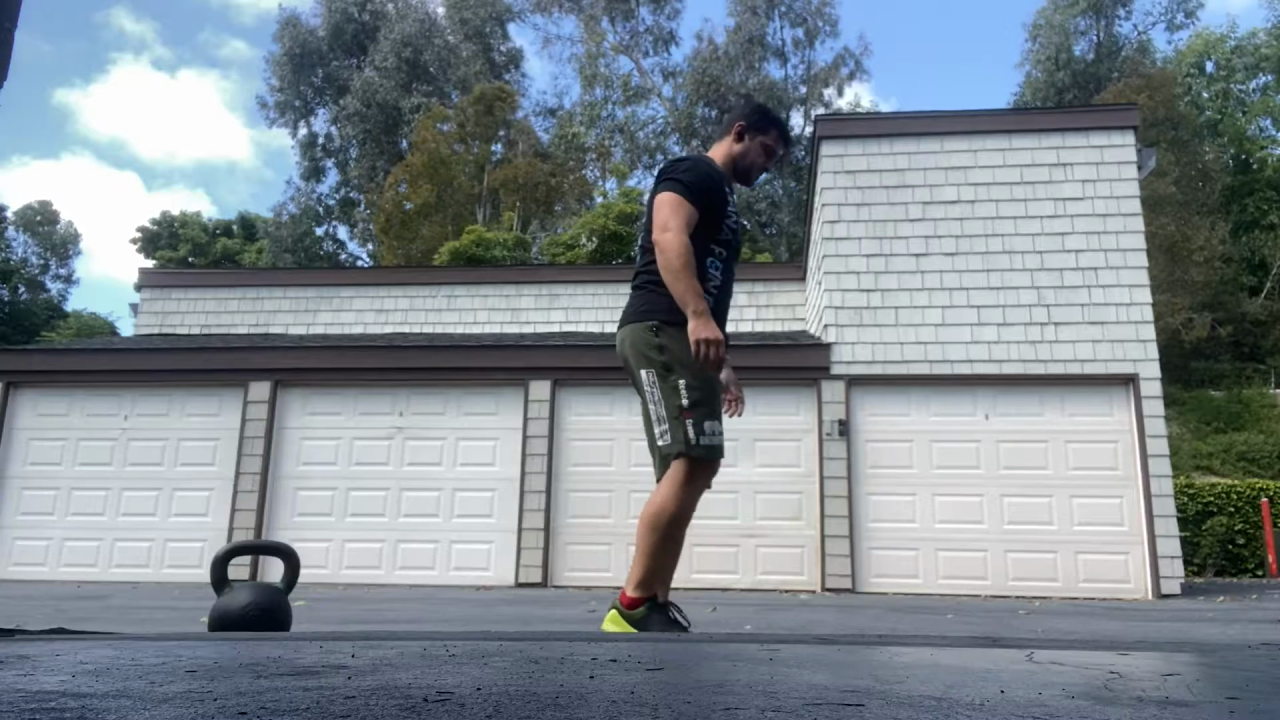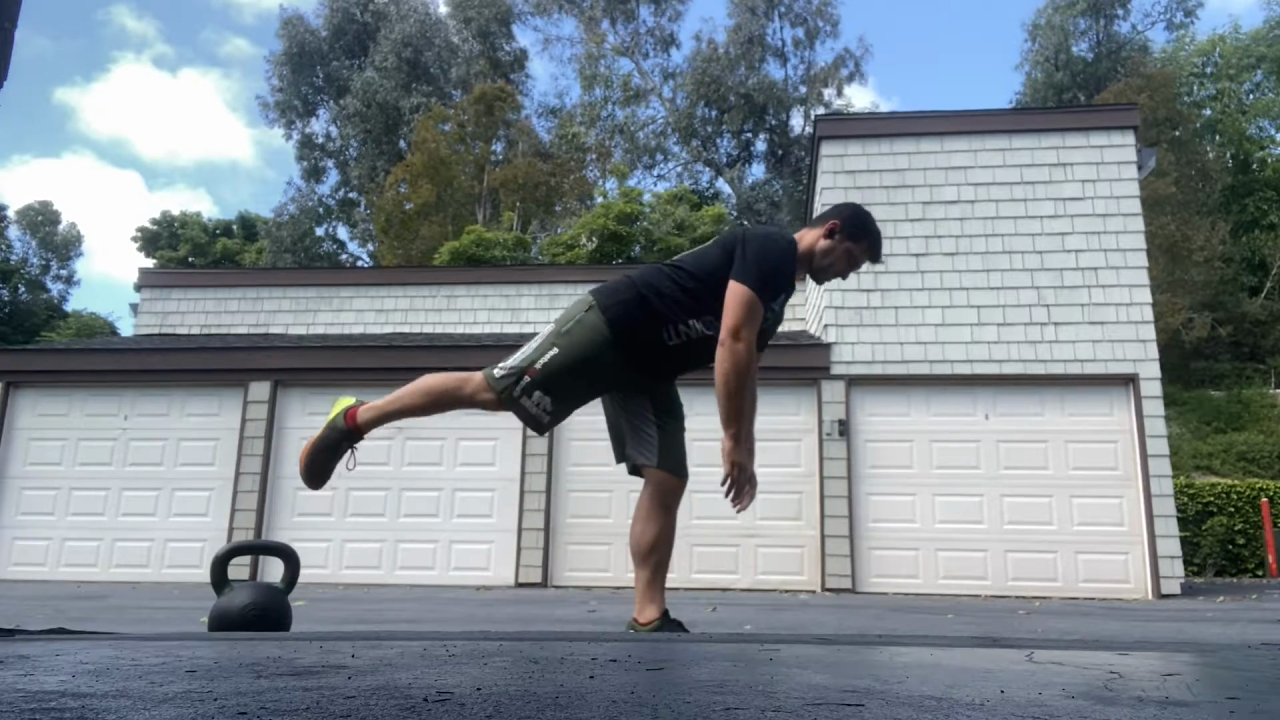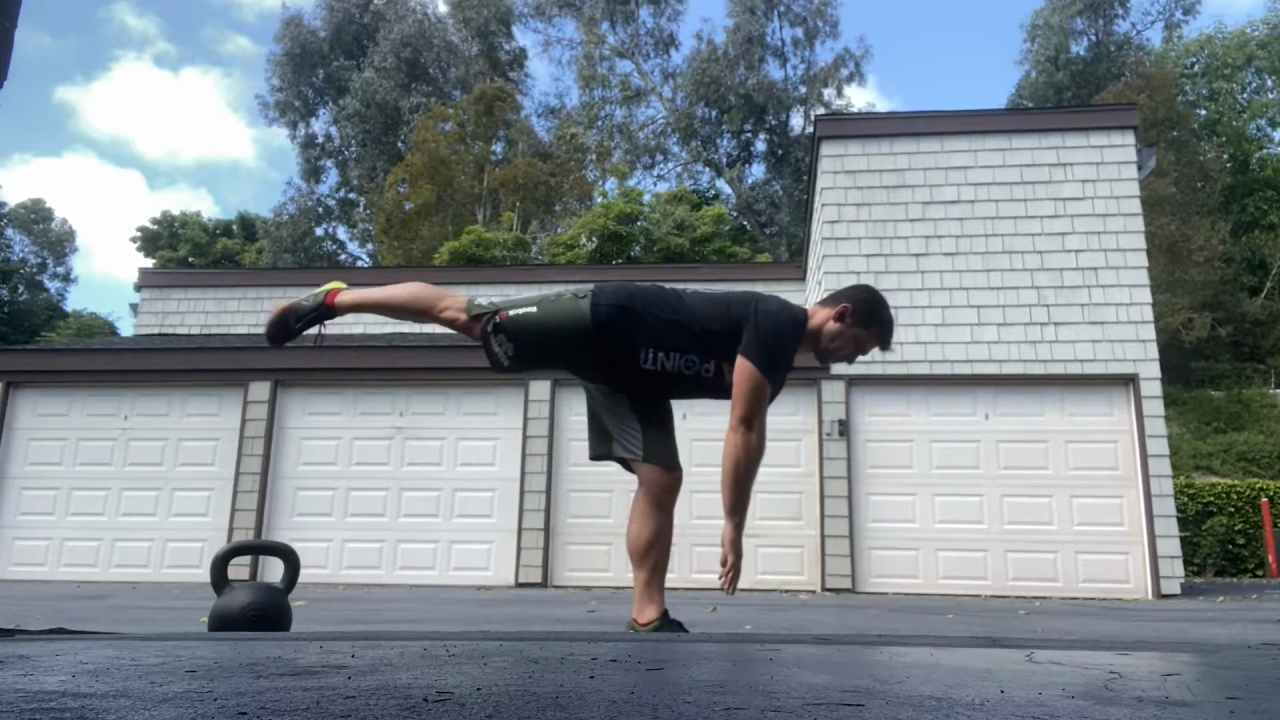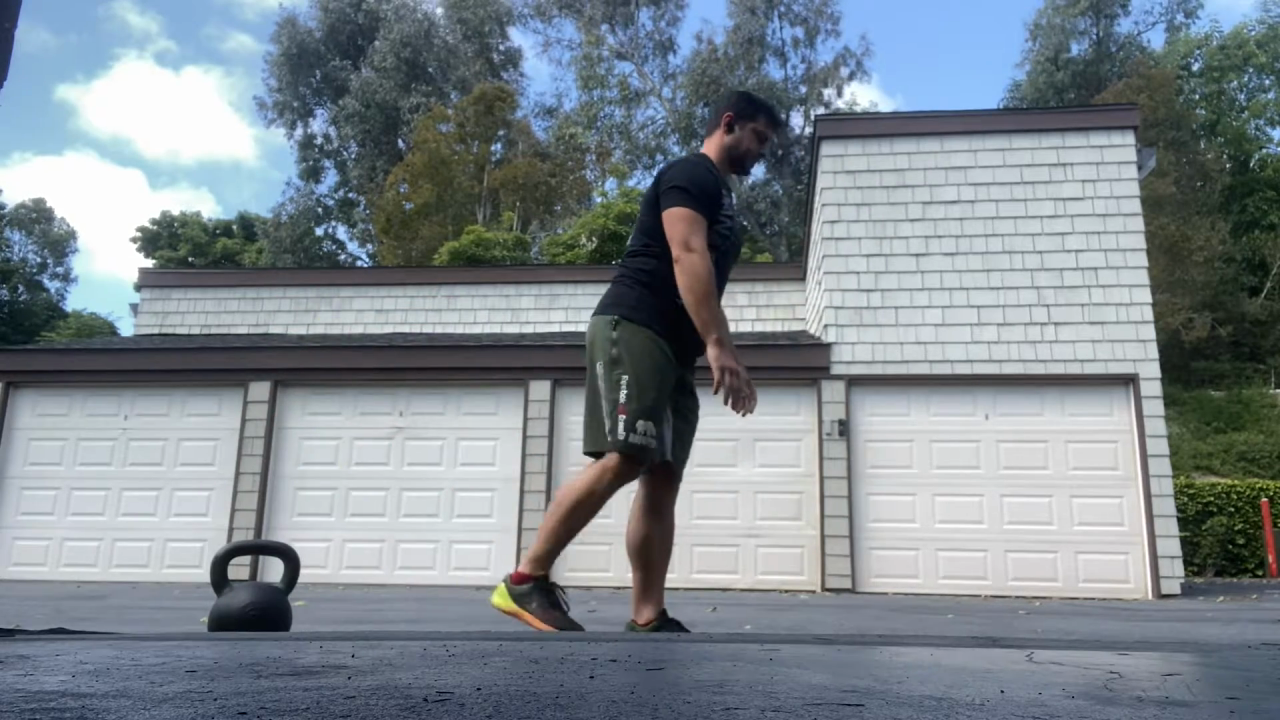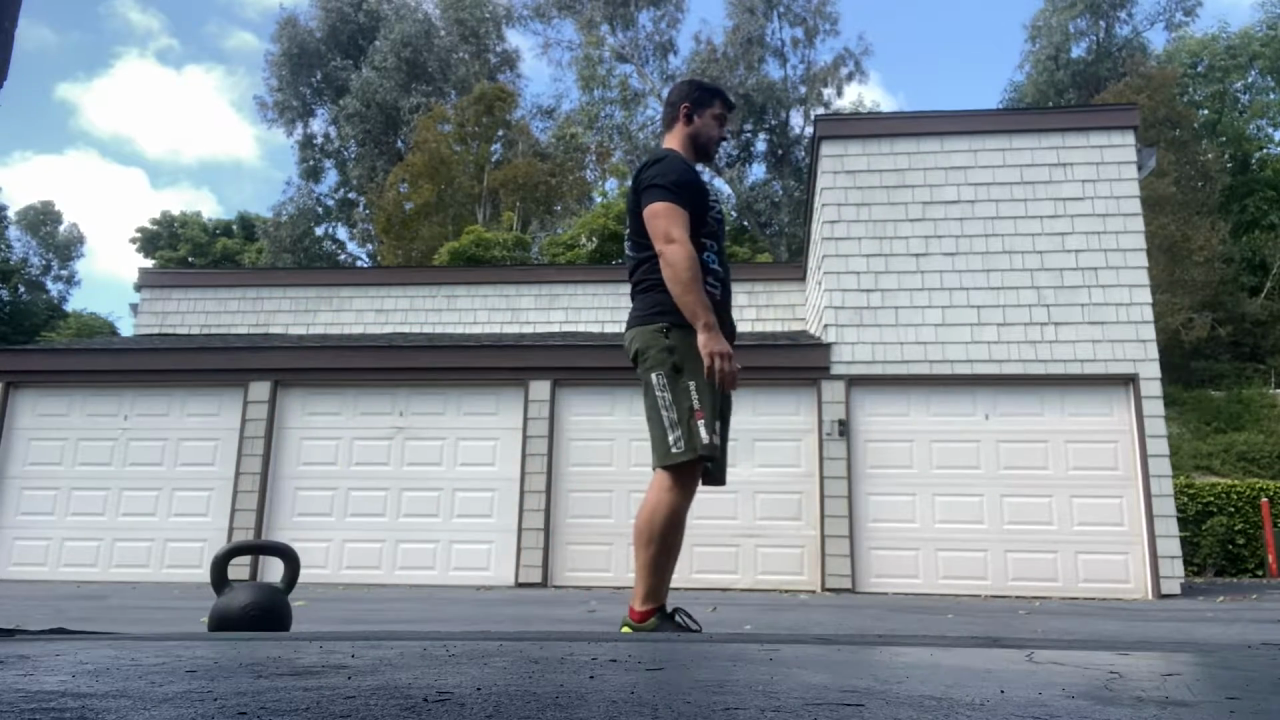
dt=1s
person 1, frame 1
left shoulder: (719, 193)
right shoulder: (692, 173)
right elbow: (669, 236)
left wrist: (720, 366)
right wrist: (697, 317)
left hip: (688, 339)
right hip: (663, 329)
left knee: (685, 472)
right knee: (692, 464)
left ankle: (650, 613)
right ankle: (634, 600)
person 1, frame 2
left shoulder: (778, 292)
right shoulder: (767, 249)
left elbow: (742, 364)
right elbow: (732, 345)
left wrist: (745, 453)
right wrist: (734, 441)
left hip: (647, 365)
right hip: (609, 325)
left knee: (667, 480)
right knee: (490, 388)
left ankle: (648, 612)
right ankle: (356, 420)
person 1, frame 3
left shoulder: (779, 356)
right shoulder: (776, 323)
left elbow: (749, 434)
right elbow: (742, 432)
left wrist: (735, 524)
right wrist: (733, 527)
left hip: (627, 369)
right hip: (599, 323)
left knee: (662, 481)
right knee: (462, 313)
left ankle: (648, 615)
right ankle: (334, 300)
person 1, frame 4
left shoulder: (718, 191)
right shoulder: (689, 176)
left elbow: (707, 279)
right elbow: (690, 259)
left wrist: (722, 362)
right wrist: (719, 347)
left hip: (672, 343)
right hip: (633, 326)
left knee: (662, 479)
right knee: (622, 459)
left ankle: (648, 615)
right ankle: (526, 581)
person 1, frame 5
left shoulder: (689, 182)
right shoulder: (666, 170)
right elbow: (672, 249)
left wrist: (713, 337)
right wrist: (709, 330)
left hip: (691, 343)
right hip: (673, 335)
left knee: (681, 474)
right knee: (680, 468)
left ankle: (655, 612)
right ankle: (643, 616)
